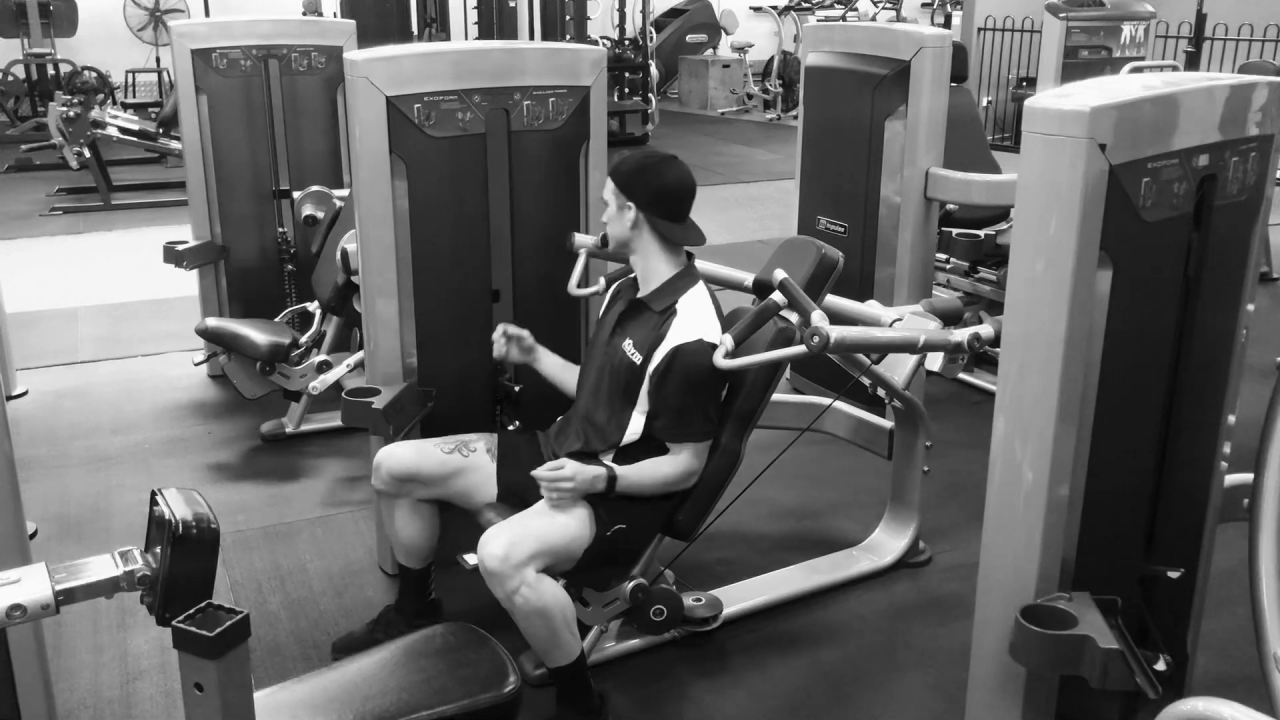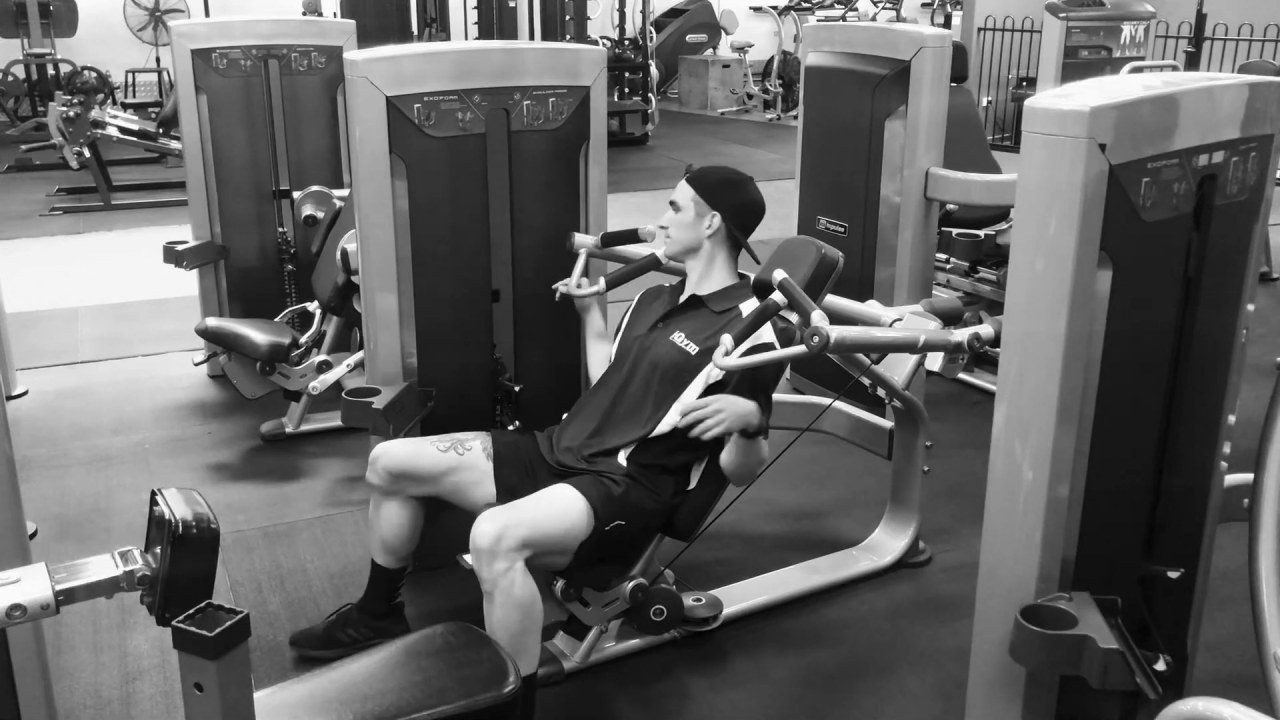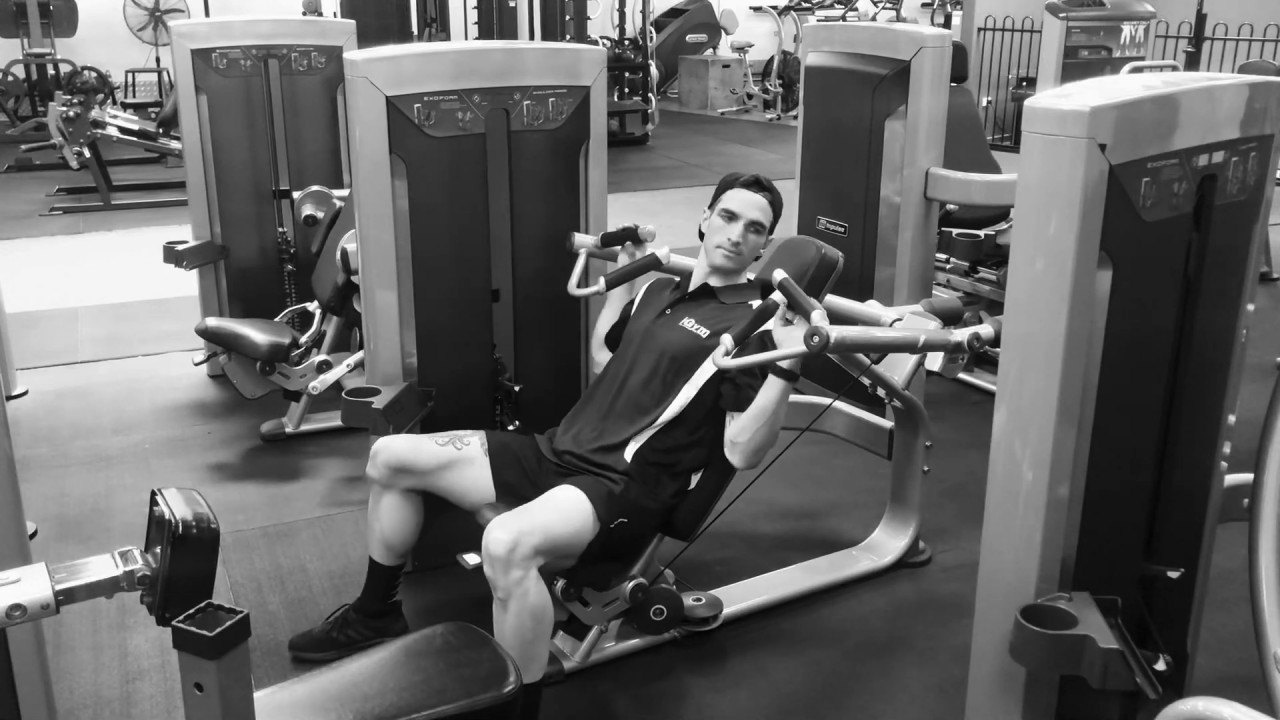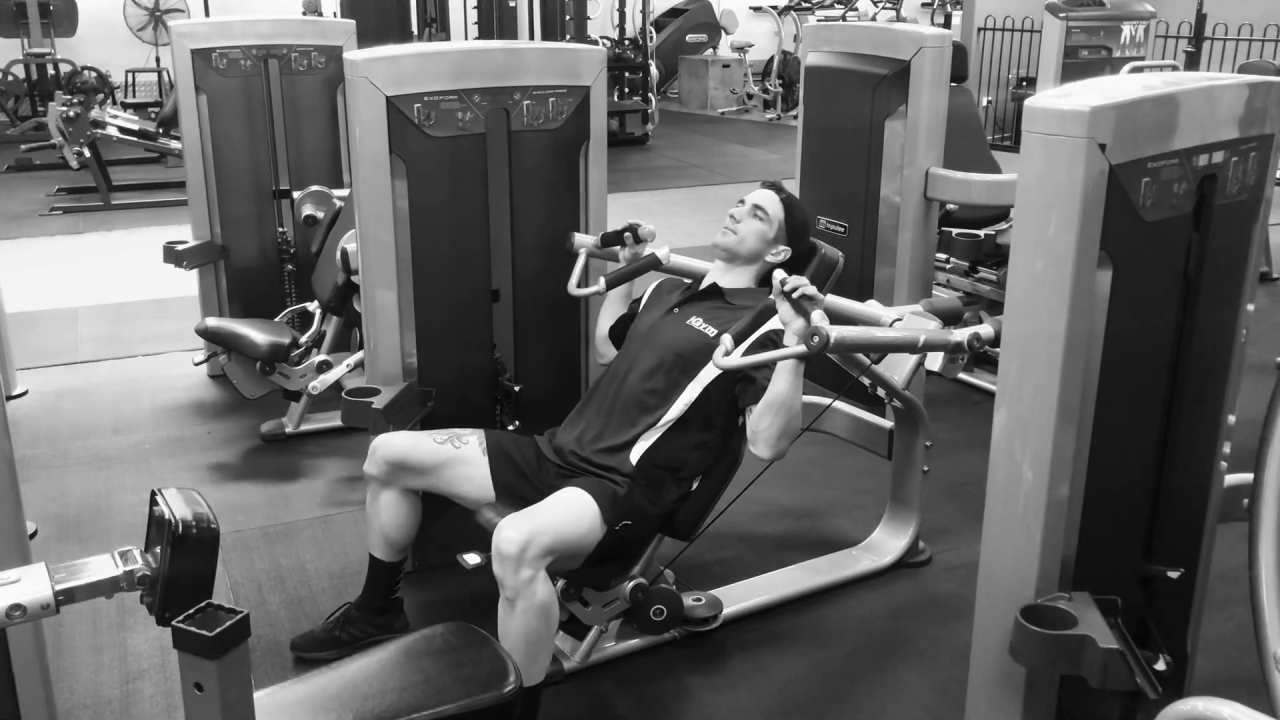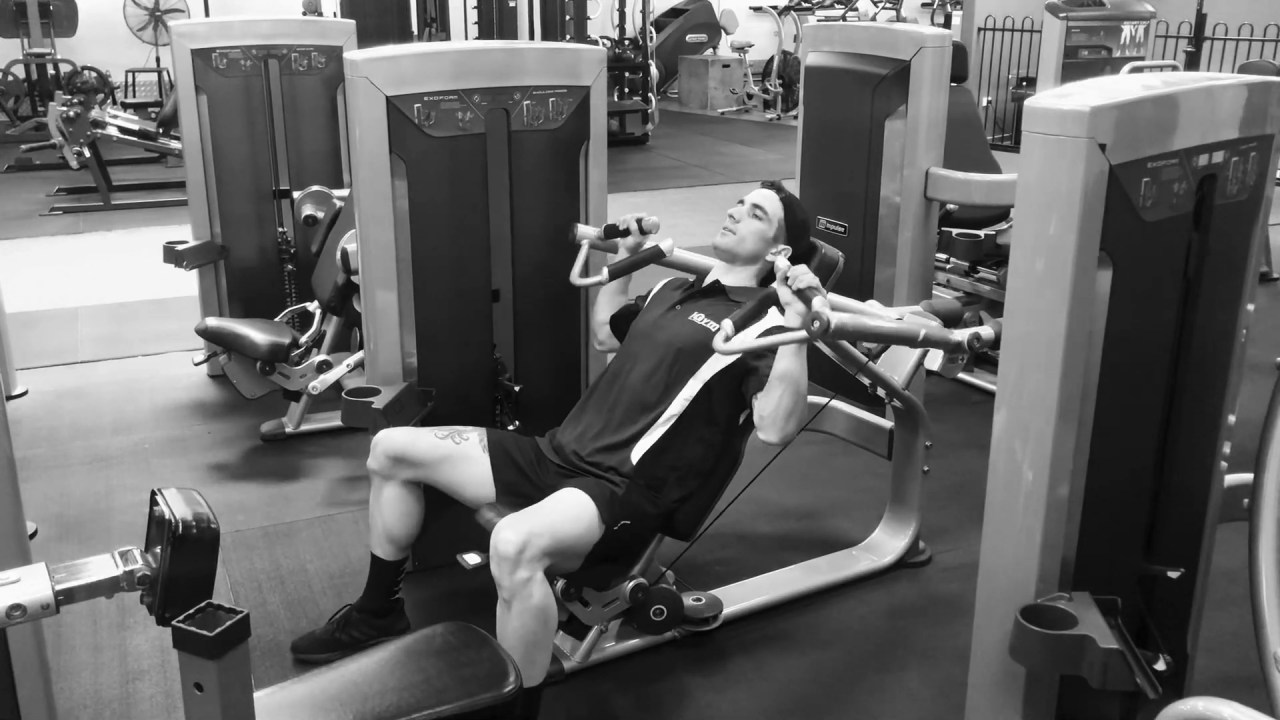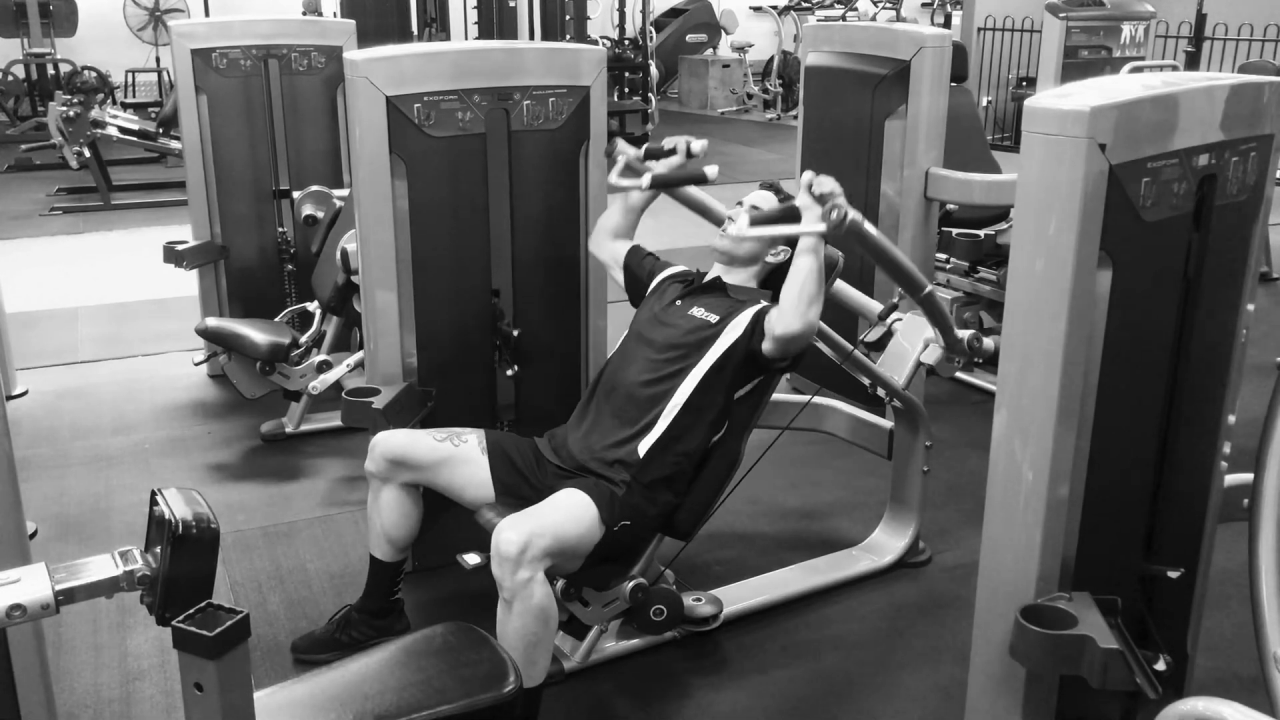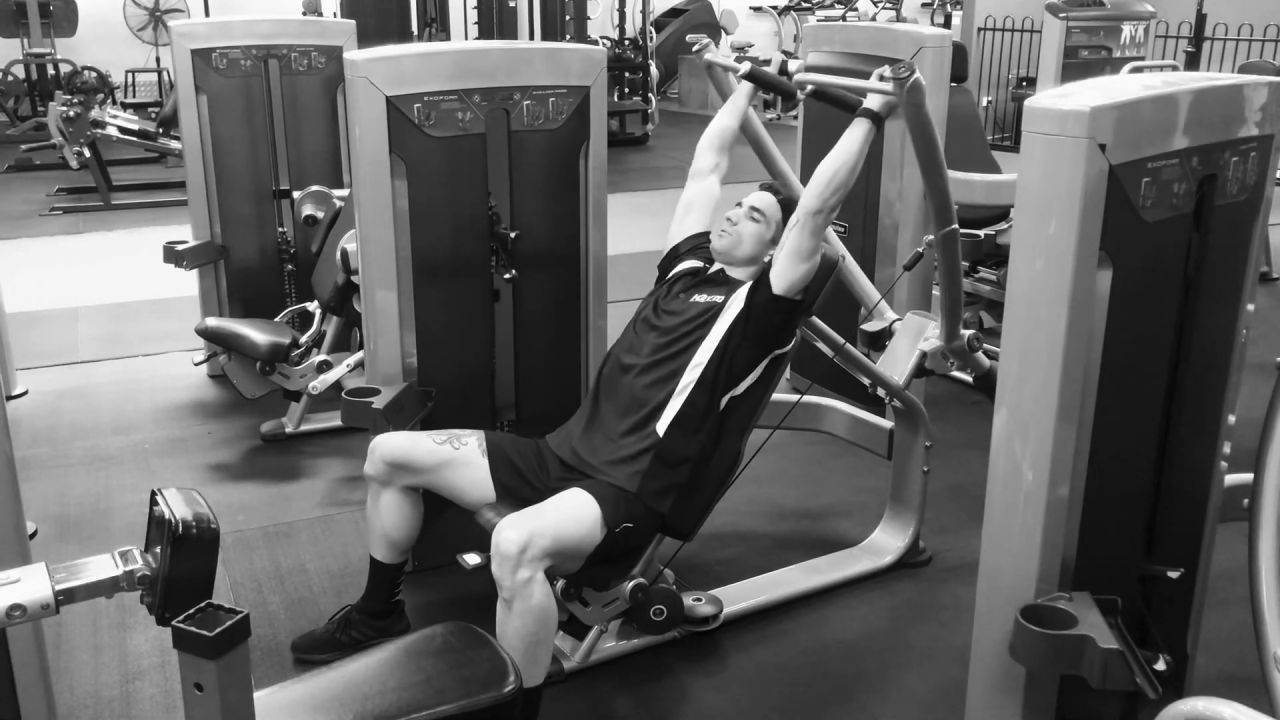
dt=0.7s
person 1, frame 1
left shoulder: (690, 338)
right shoulder: (629, 290)
left elbow: (685, 467)
left wrist: (600, 479)
right wrist: (535, 355)
left hip: (624, 494)
right hip: (561, 452)
left knee: (501, 555)
right knee: (394, 468)
right ankle: (415, 610)
person 1, frame 2
left shoulder: (748, 332)
right shoulder: (658, 297)
left elbow: (739, 472)
left wrist: (747, 423)
right wrist: (591, 313)
left hip: (627, 486)
right hip: (559, 450)
left knee: (494, 537)
right knee: (389, 462)
right ankle: (378, 614)
person 1, frame 3
left shoulder: (752, 325)
right shoulder: (662, 290)
left elbow: (742, 450)
left wrist: (786, 368)
right wrist: (626, 272)
left hip: (627, 486)
right hip: (560, 451)
left knee: (506, 544)
right knee: (390, 457)
right ankle: (375, 614)
person 1, frame 4
left shoulder: (761, 325)
right shoulder: (670, 290)
left elbow: (768, 442)
left wrist: (795, 341)
right wrist: (626, 267)
left hip: (627, 486)
right hip: (559, 452)
left knee: (518, 544)
right knee: (389, 454)
right ankle: (377, 611)
person 1, frame 5
left shoulder: (761, 322)
right shoulder: (677, 289)
left elbow: (776, 427)
right elbow: (605, 335)
left wrist: (796, 322)
right wrist: (624, 258)
left hip: (626, 487)
right hip: (560, 453)
left knee: (515, 545)
right knee: (392, 450)
right ankle: (378, 612)
person 1, frame 6
left shoulder: (756, 319)
right shoulder: (674, 283)
left elbow: (795, 327)
right elbow: (605, 238)
left wrist: (811, 228)
right wrist: (656, 177)
left hip: (624, 489)
right hip: (558, 454)
left knee: (516, 546)
right knee: (389, 452)
right ankle: (378, 613)
person 1, frame 7
left shoulder: (760, 311)
right shoulder: (688, 269)
left elbow: (816, 208)
right elbow: (707, 164)
left wrist: (869, 115)
right wrist: (746, 86)
left hip: (628, 490)
right hip: (561, 455)
left knee: (517, 545)
right knee: (389, 454)
right ankle: (379, 613)
